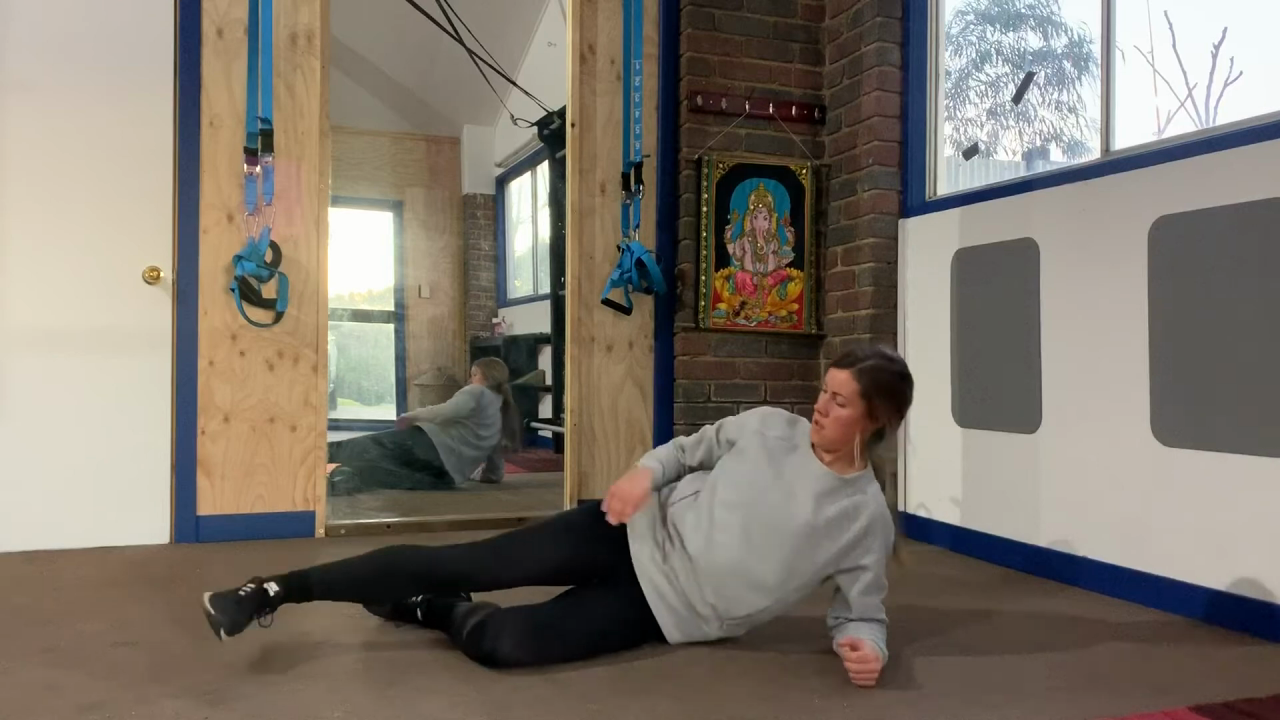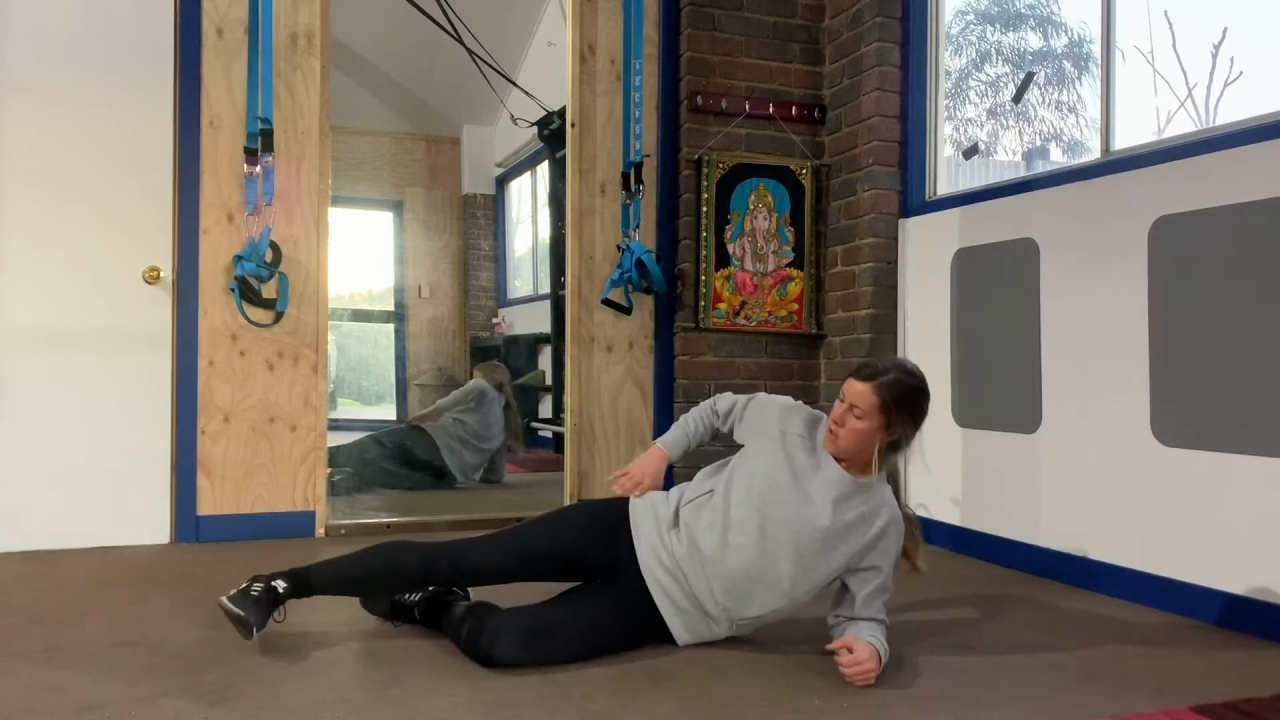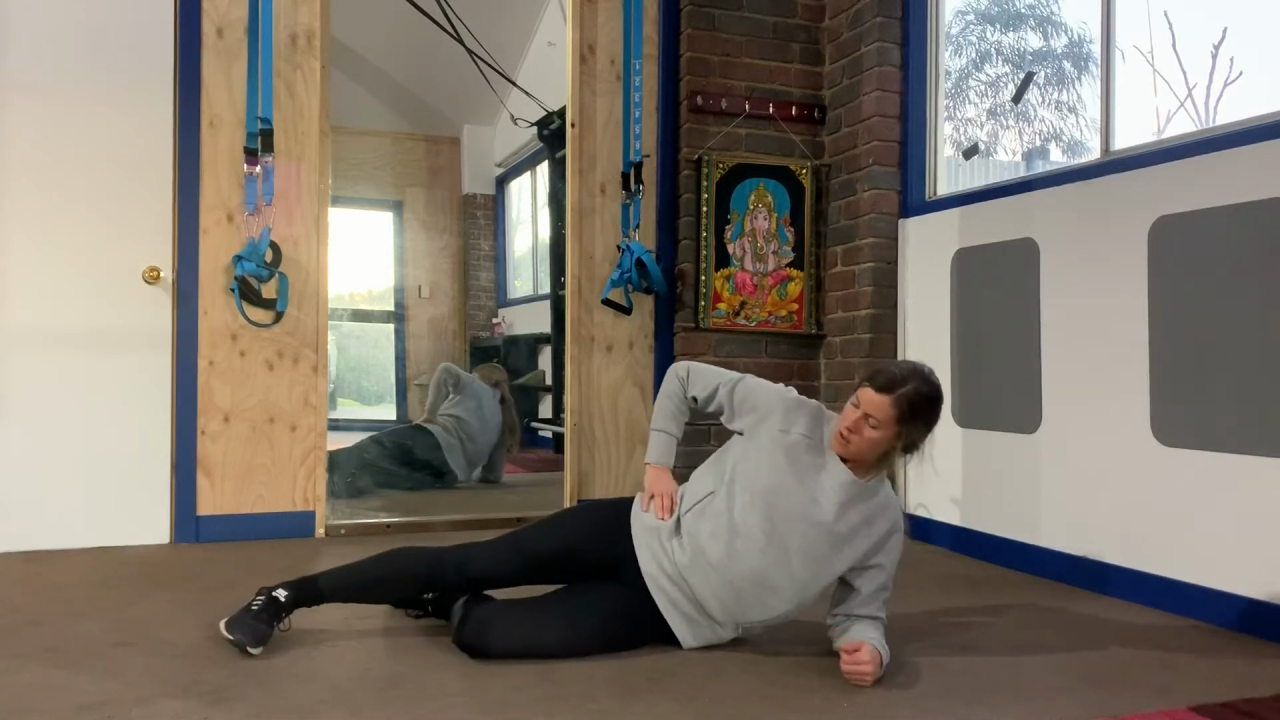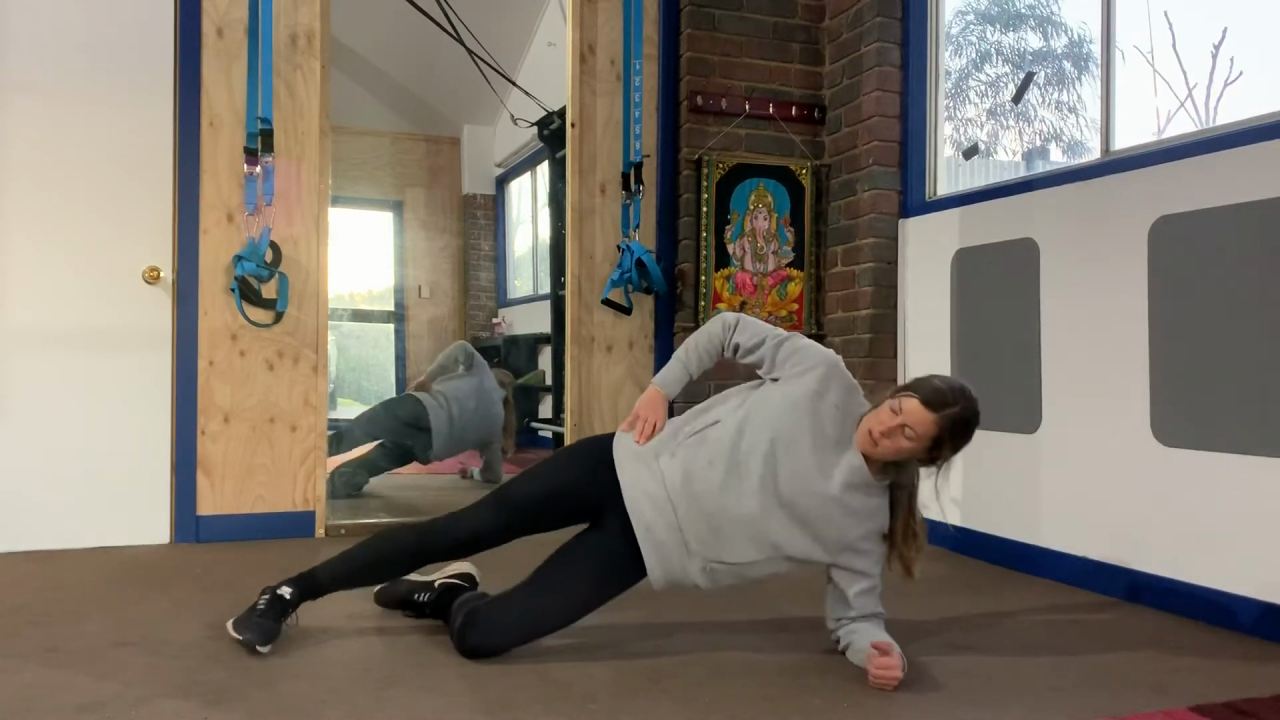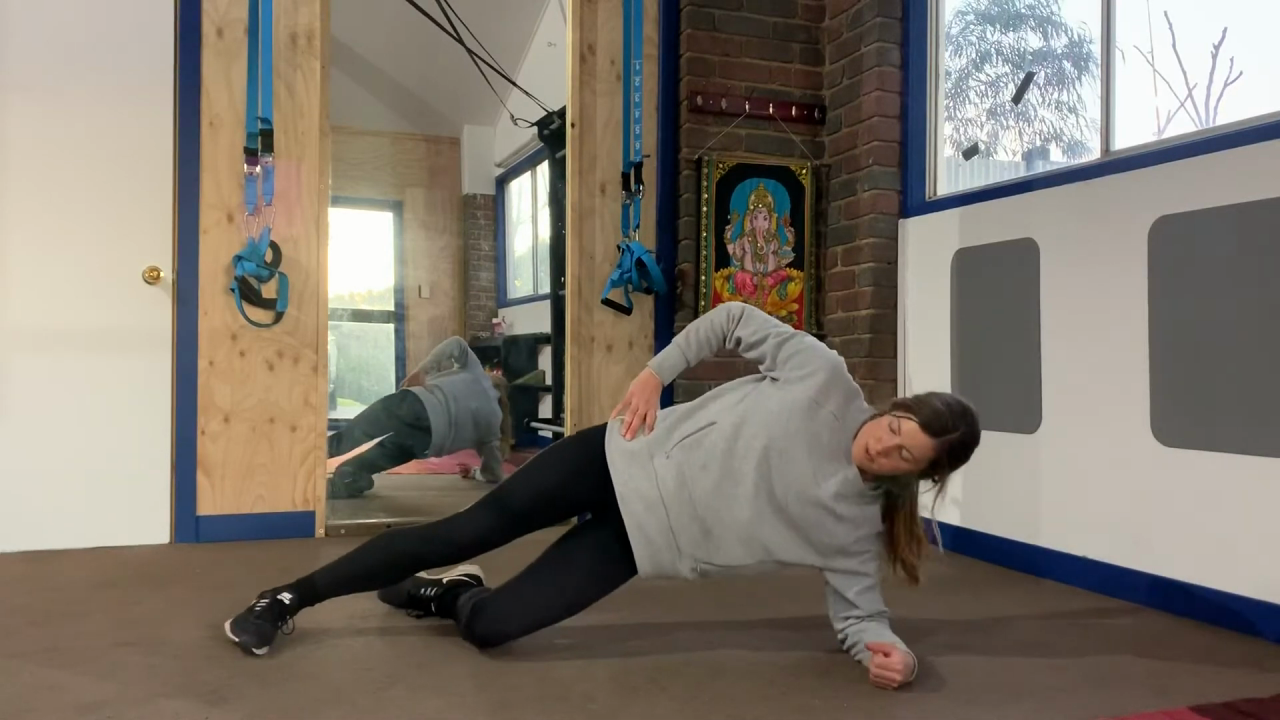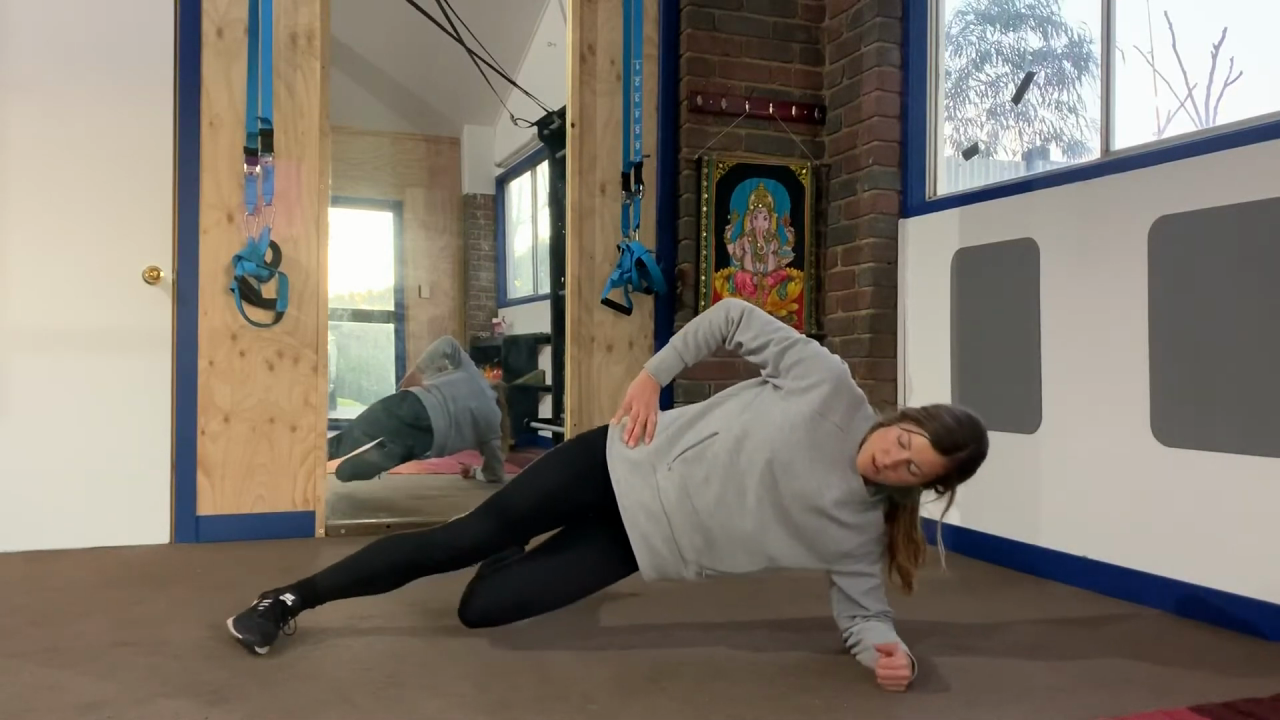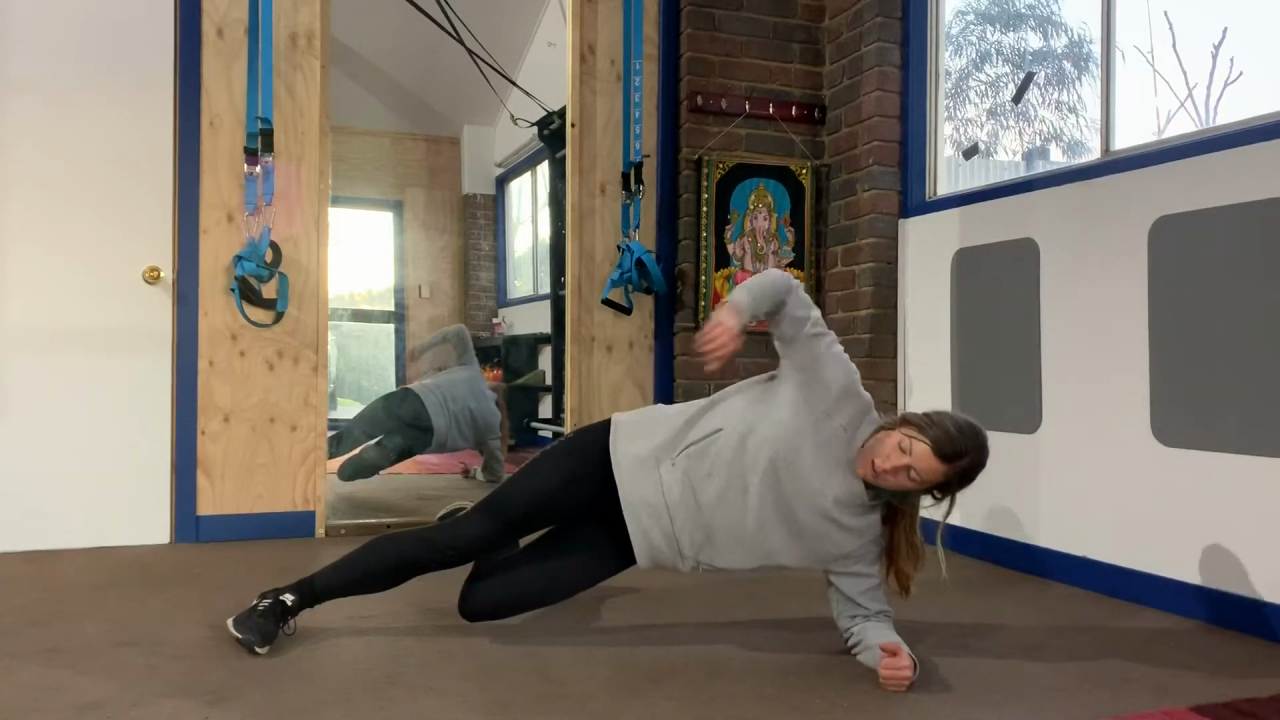
dt=0.7s
person 1, frame 1
left shoulder: (865, 518)
right shoulder: (772, 428)
left elbow: (860, 612)
right elbow: (694, 447)
left wrist: (864, 648)
right wrist: (645, 472)
left hip: (666, 613)
right hip: (626, 538)
left knee: (505, 642)
right knee: (460, 563)
left ankle: (440, 615)
right ankle: (275, 588)
person 1, frame 2
left shoulder: (877, 522)
right shoulder: (791, 422)
left elbow: (861, 611)
right elbow: (720, 409)
left wrist: (867, 647)
right wrist: (660, 450)
left hip: (668, 610)
right hip: (641, 532)
left knee: (505, 642)
right knee: (464, 557)
left ankle: (435, 608)
right ankle: (284, 583)
person 1, frame 3
left shoulder: (880, 523)
right shoulder: (789, 412)
left elbow: (858, 610)
right elbow: (684, 378)
left wrist: (867, 646)
right wrist: (657, 463)
left hip: (670, 613)
right hip: (643, 535)
left knee: (484, 632)
right knee: (472, 560)
left ankle: (449, 606)
right ankle: (286, 595)
person 1, frame 4
left shoulder: (864, 516)
right shoulder: (824, 376)
left elbow: (854, 608)
right elbow: (730, 329)
left wrist: (879, 647)
right wrist: (660, 388)
left hip: (647, 542)
right hip: (631, 468)
left knee: (483, 636)
right knee: (467, 527)
left ankle: (448, 596)
right ankle: (291, 592)
person 1, frame 5
left shoulder: (855, 524)
right shoulder: (824, 375)
left elbow: (857, 609)
right elbow: (734, 318)
left wrist: (890, 651)
right wrist: (655, 372)
left hip: (642, 536)
right hip: (625, 460)
left knee: (491, 626)
right knee: (469, 529)
left ankle: (449, 593)
right ankle: (288, 598)
person 1, frame 6
left shoulder: (860, 528)
right shoulder: (829, 385)
left elbow: (862, 609)
right elbow: (734, 317)
left wrist: (890, 651)
right wrist: (652, 374)
left hip: (645, 541)
right hip: (628, 464)
left knee: (481, 608)
right knee: (467, 538)
left ankle: (510, 551)
right ankle: (291, 597)
person 1, frame 7
left shoulder: (859, 529)
right shoulder: (838, 391)
left elbow: (862, 607)
right elbow: (773, 278)
left wrist: (889, 650)
right wrist: (737, 310)
left hip: (639, 534)
right hip: (627, 458)
left knee: (480, 604)
right knee: (472, 534)
left ankle: (490, 547)
right ankle: (289, 598)
person 2, frame 1
left shoulder: (479, 392)
right shoulder: (501, 423)
left elbow: (449, 412)
right elbow: (495, 474)
left wrist: (413, 416)
right wrist: (474, 472)
left hip: (429, 441)
right hip: (445, 474)
left knee: (361, 449)
right ankle: (350, 478)
person 2, frame 2
left shoulder: (485, 391)
right shoulder: (504, 427)
left elbow: (478, 388)
right elbow: (495, 475)
left wrist: (436, 409)
right wrist: (474, 471)
left hip: (429, 439)
right hip: (445, 474)
left knee: (363, 451)
right ankle: (350, 479)
person 2, frame 3
left shoulder: (475, 386)
right shoulder: (502, 421)
left elbow: (445, 370)
right elbow: (493, 475)
left wrist: (429, 413)
right wrist: (470, 470)
left hip: (429, 438)
right hip: (446, 469)
left knee: (363, 452)
person 2, frame 4
left shoulder: (482, 374)
right shoulder: (496, 418)
left elbow: (462, 348)
right elbow: (493, 475)
left wrist: (427, 378)
right wrist: (474, 473)
left hip: (417, 407)
right hip: (425, 440)
left knee: (349, 437)
right ankle: (343, 478)
person 2, frame 5
left shoulder: (475, 372)
right shoulder: (493, 418)
left elbow: (456, 344)
right elbow: (493, 475)
left wrist: (422, 371)
right wrist: (475, 472)
right hip: (422, 435)
left knee: (343, 440)
right ankle: (348, 476)
person 2, frame 6
left shoulder: (470, 373)
right shoulder: (491, 419)
left elbow: (447, 343)
right elbow: (495, 475)
left wrist: (416, 371)
right wrist: (475, 472)
right hip: (423, 433)
left knee: (339, 445)
person 2, frame 7
left shoulder: (472, 371)
right shoulder: (490, 419)
left elbow: (460, 331)
right elbow: (494, 474)
left wrist: (422, 348)
right wrist: (476, 472)
right hip: (423, 429)
left knee: (339, 443)
right knee: (348, 471)
